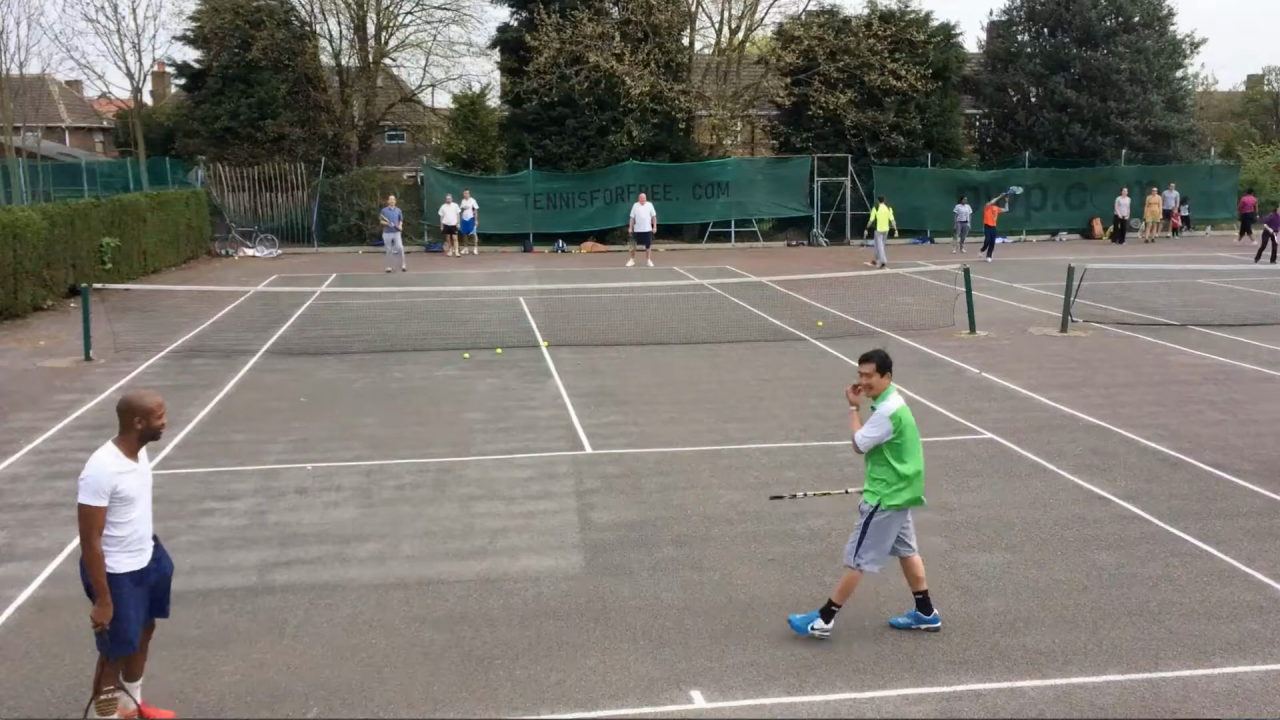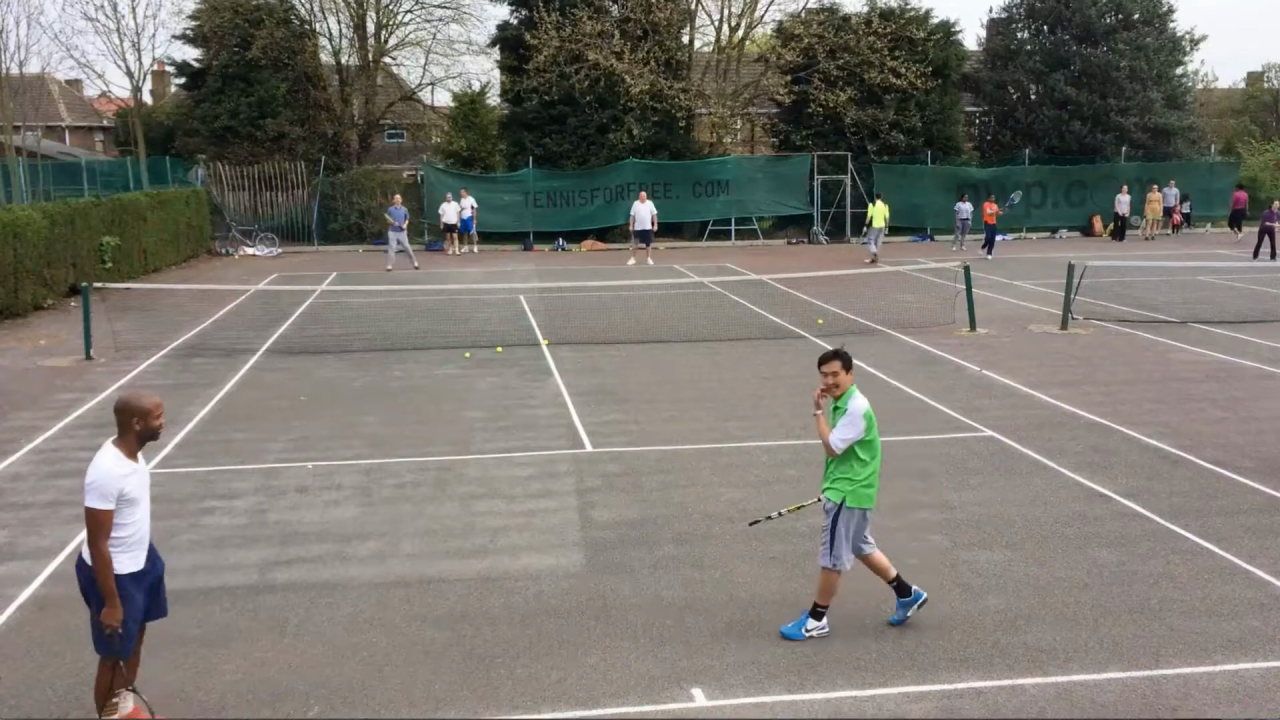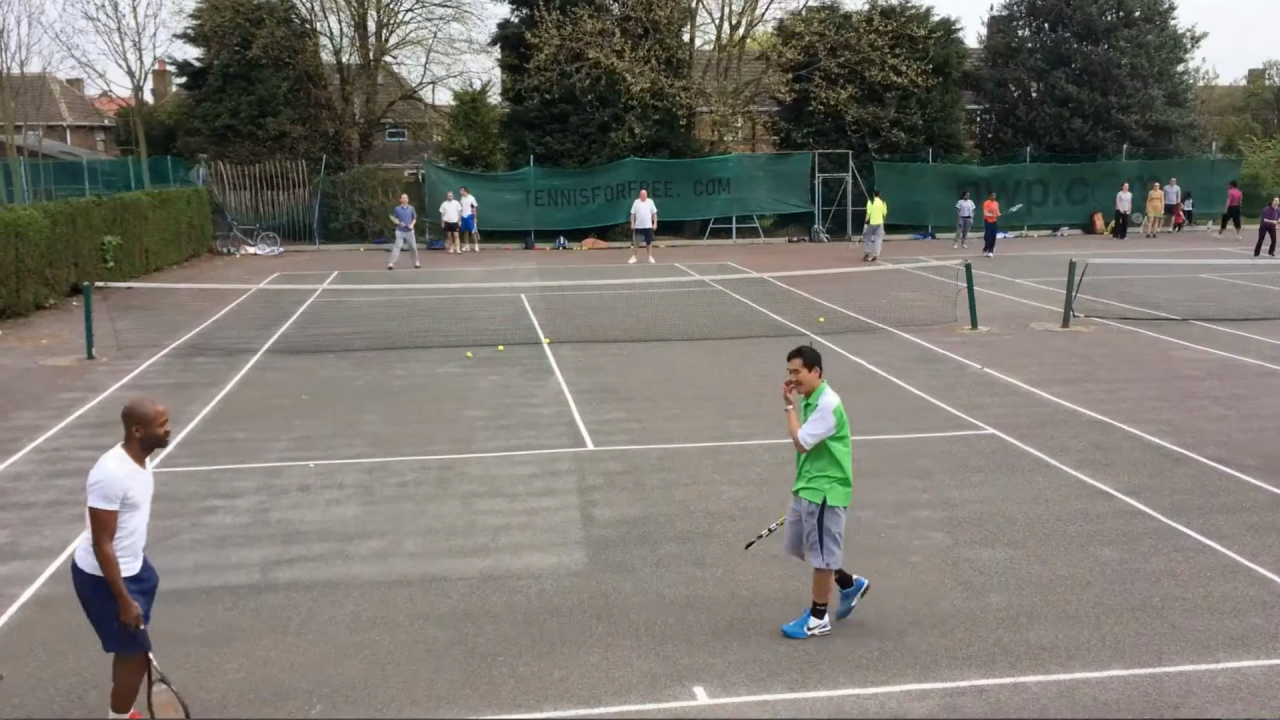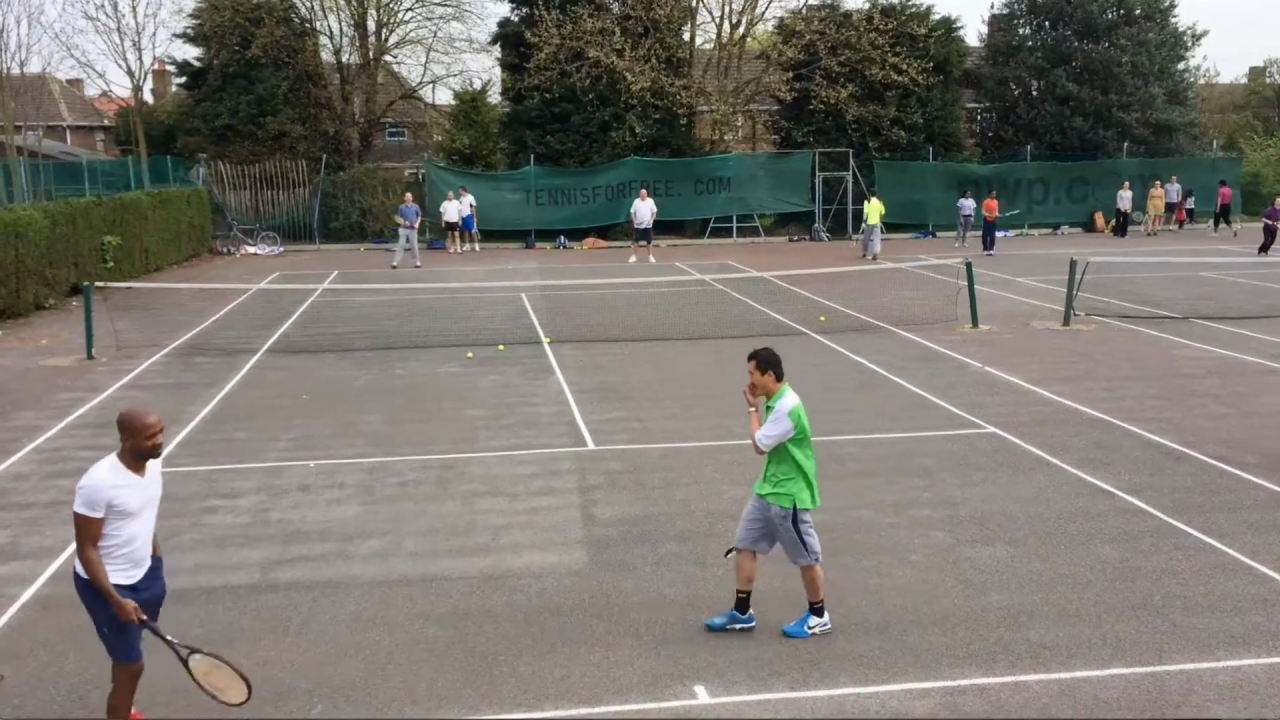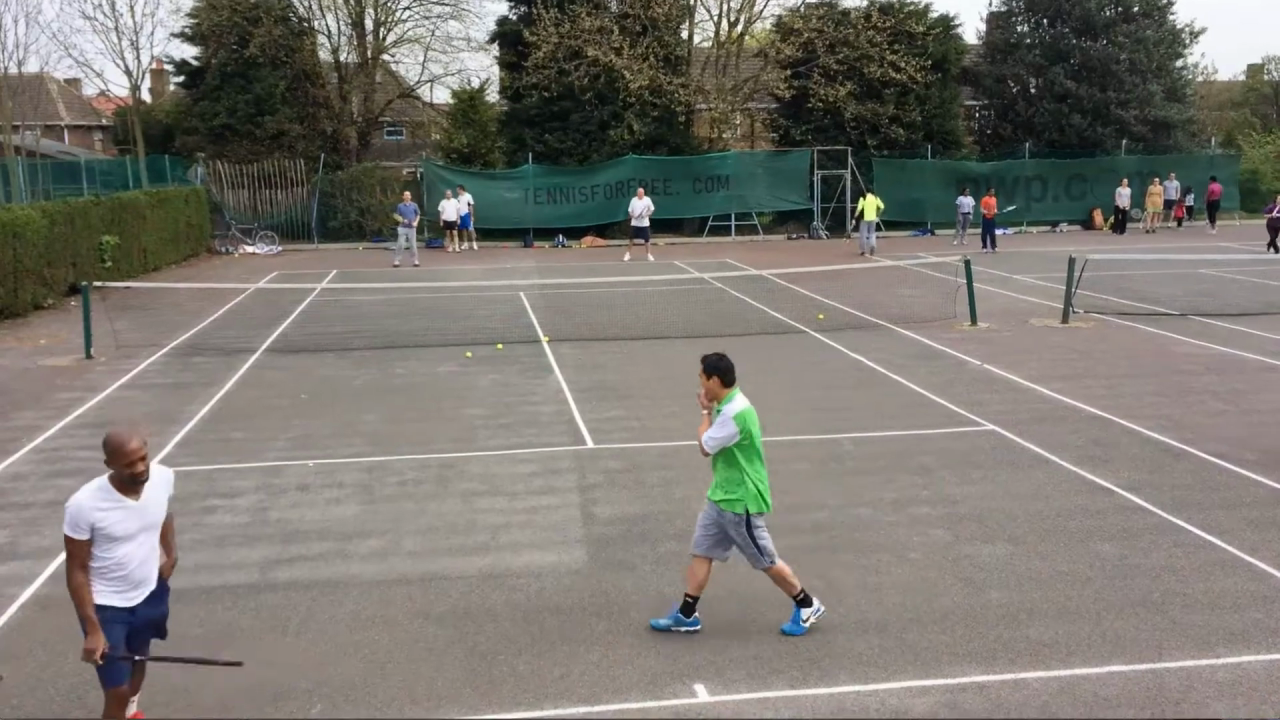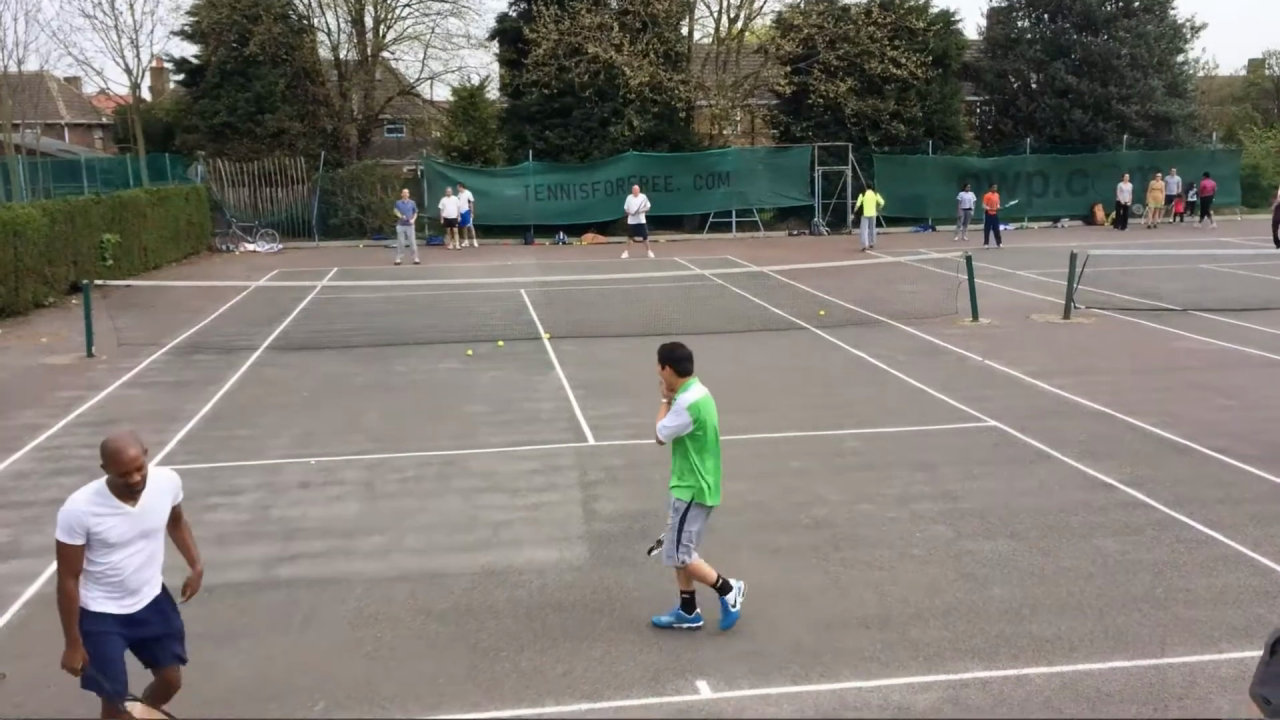
dt=0.2s
person 1, frame 1
left shoulder: (138, 450)
right shoulder: (101, 471)
right elbow: (90, 541)
right wrist: (102, 599)
left hip: (146, 561)
right hip: (115, 574)
left knee: (143, 631)
right knee: (115, 652)
person 1, frame 2
left shoulder: (132, 452)
right shoulder: (106, 473)
right elbow: (97, 544)
right wrist: (111, 603)
left hip: (140, 562)
right hip: (113, 574)
left knee: (134, 639)
right knee: (115, 654)
person 1, frame 3
left shoulder: (140, 458)
right shoulder: (111, 474)
right elbow: (102, 544)
right wrist: (124, 600)
left hip: (133, 568)
right hip: (104, 576)
left knee: (132, 649)
right knee: (137, 654)
person 1, frame 4
left shoulder: (152, 463)
right shoulder: (98, 482)
right elbow: (86, 549)
left wrist: (155, 553)
right wrist: (115, 600)
left hip: (142, 574)
right hip: (105, 582)
left knee: (127, 652)
right knee: (131, 664)
person 1, frame 5
left shoulder: (163, 477)
right shoulder: (84, 505)
right elbow: (76, 571)
left wrist: (171, 554)
right wrist: (92, 629)
left hip: (148, 594)
right hip: (105, 605)
left knee: (137, 661)
right knee: (118, 691)
person 1, frame 6
left shoulder: (167, 481)
right shoulder: (79, 509)
right elbow: (68, 579)
left wrist: (196, 565)
right wrist: (73, 643)
left hip: (152, 601)
right hip: (100, 613)
left knee: (170, 682)
person 2, frame 1
left shoulder: (888, 410)
right shoulder: (893, 401)
left elbow: (859, 445)
left wrist: (854, 407)
left hip: (883, 497)
right hip: (898, 492)
left knee: (857, 560)
right knee: (906, 551)
left ankle: (824, 620)
right ankle: (925, 612)
person 2, frame 2
left shoulder: (856, 409)
right shoulder: (839, 403)
left elbow: (832, 448)
left wrist: (818, 411)
left hip: (847, 494)
right hip: (842, 489)
left knee: (831, 559)
right knee: (861, 549)
left ankle: (816, 619)
right ankle: (908, 595)
person 2, frame 3
left shoulder: (828, 405)
right shoulder: (810, 400)
left elbow: (801, 444)
left wrist: (789, 407)
left hip: (823, 493)
right hip: (807, 489)
left knee: (820, 557)
right knee: (797, 548)
left ankle: (818, 617)
right ankle: (849, 585)
person 2, frame 4
left shoulder: (787, 407)
right shoulder: (776, 401)
left elbow: (760, 445)
left wrist: (752, 408)
left hip: (790, 496)
right hip: (768, 491)
left knee: (805, 557)
right knee: (745, 546)
left ankle: (818, 615)
right ankle: (741, 613)
person 2, frame 5
left shoulder: (733, 413)
right shoulder: (730, 406)
left elbow: (706, 447)
left wrist: (706, 411)
left hip: (741, 501)
right hip: (721, 496)
left knee: (766, 561)
right knee: (701, 551)
left ankle: (807, 606)
right ankle: (686, 615)
person 2, frame 6
left shoulder: (688, 403)
right shoulder: (695, 394)
left elbow: (660, 436)
left wrist: (665, 400)
left hip: (692, 491)
right hip: (686, 486)
left knee: (679, 556)
right knee: (679, 553)
left ankle: (728, 590)
right ankle: (688, 610)
